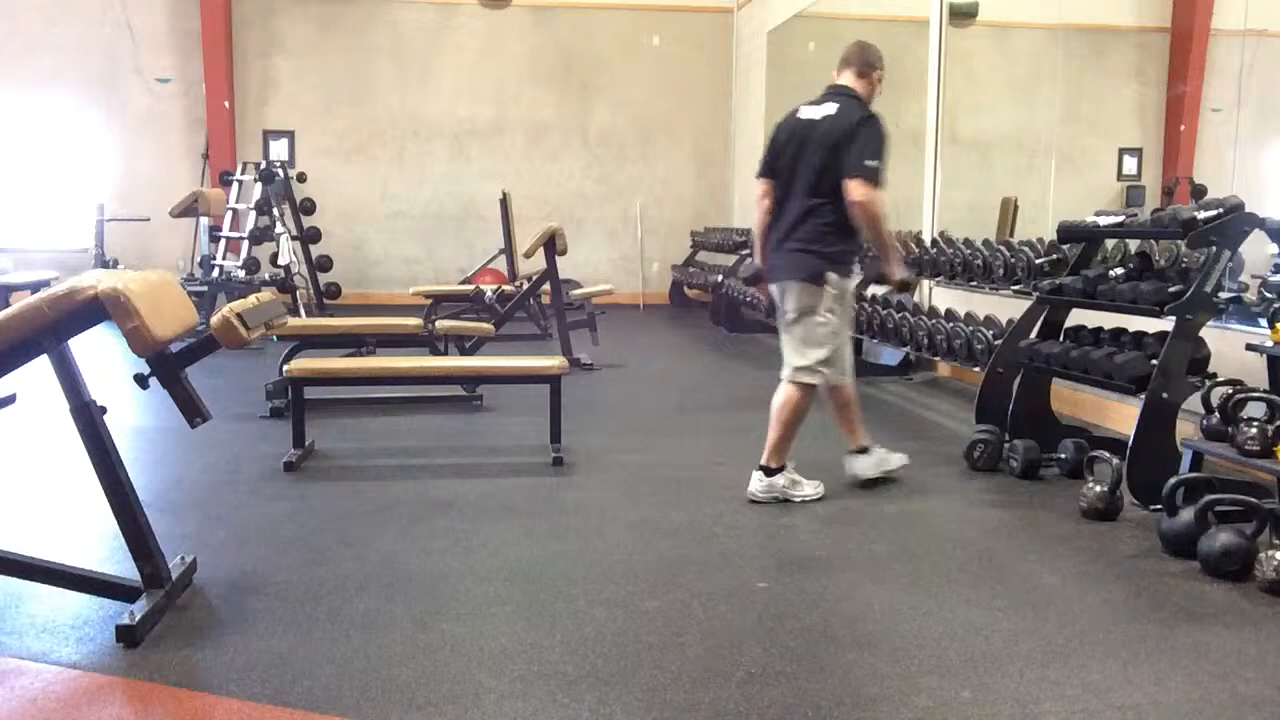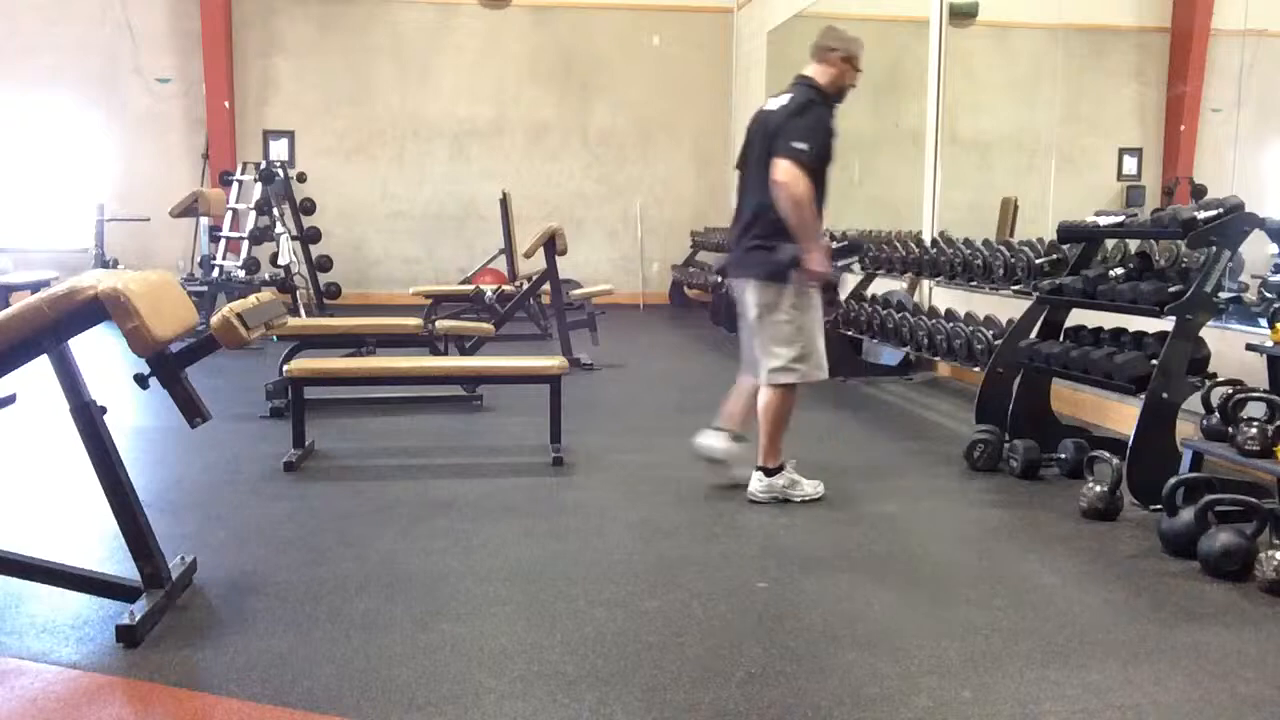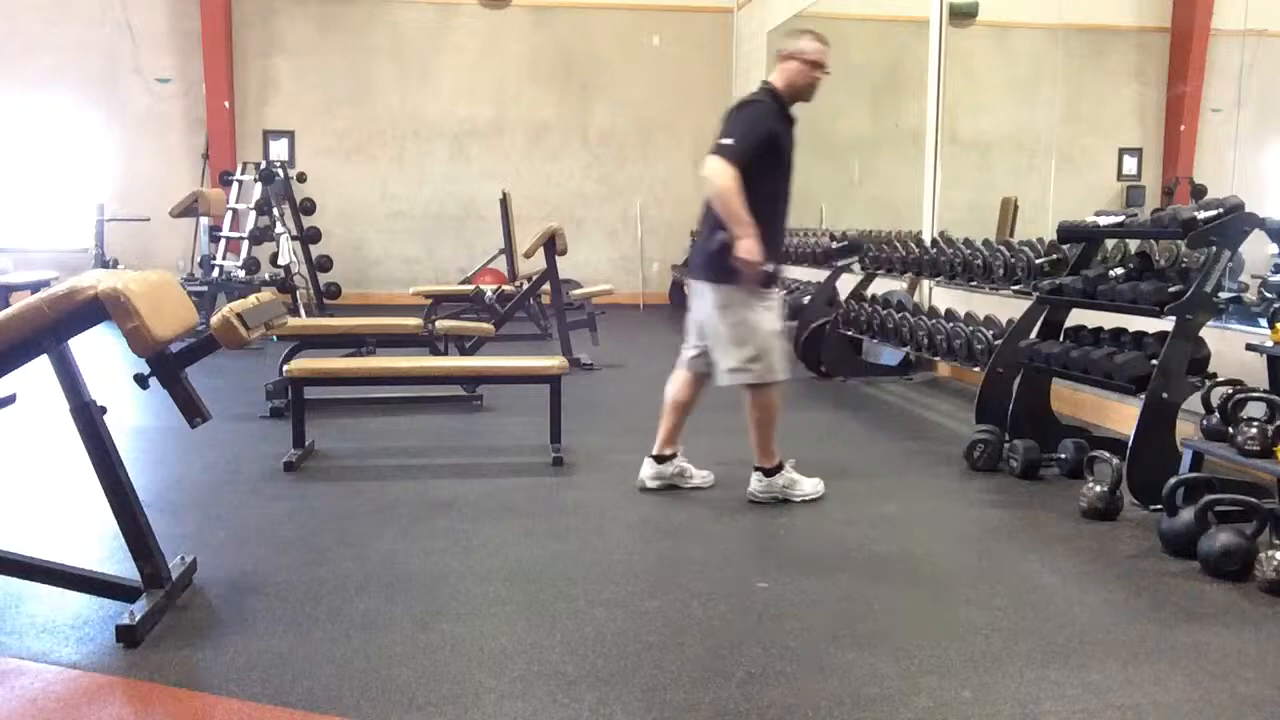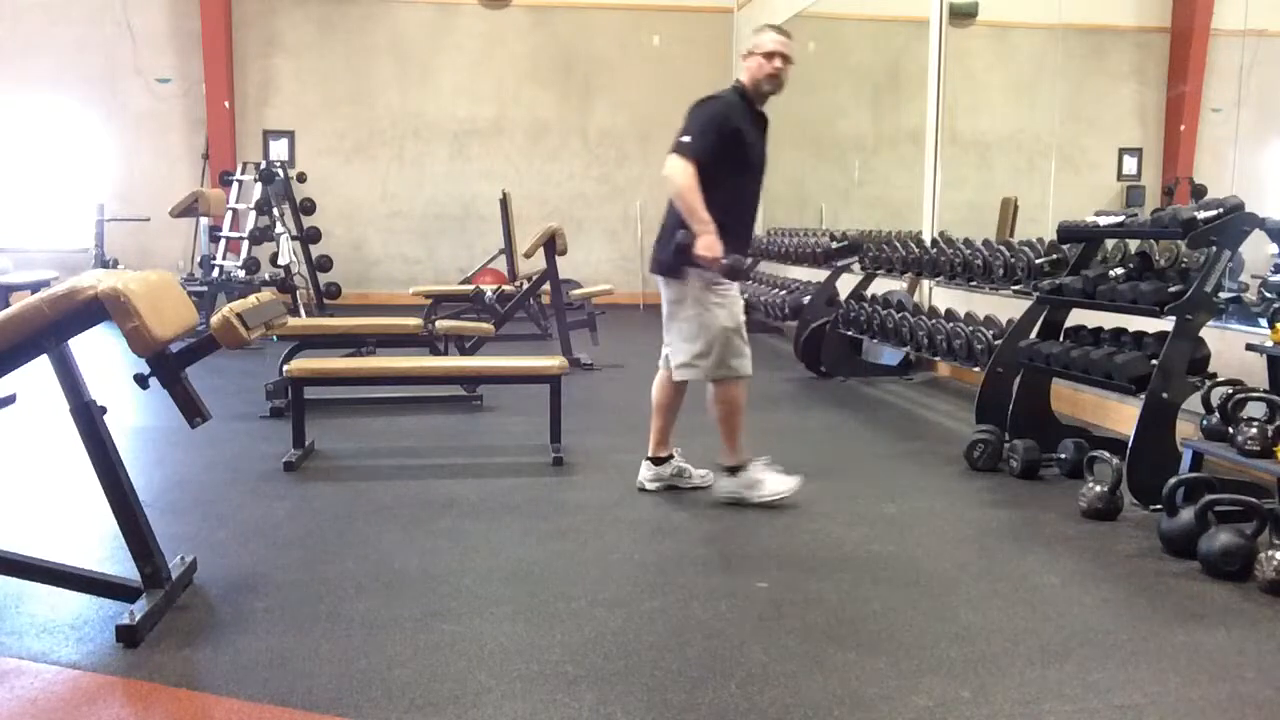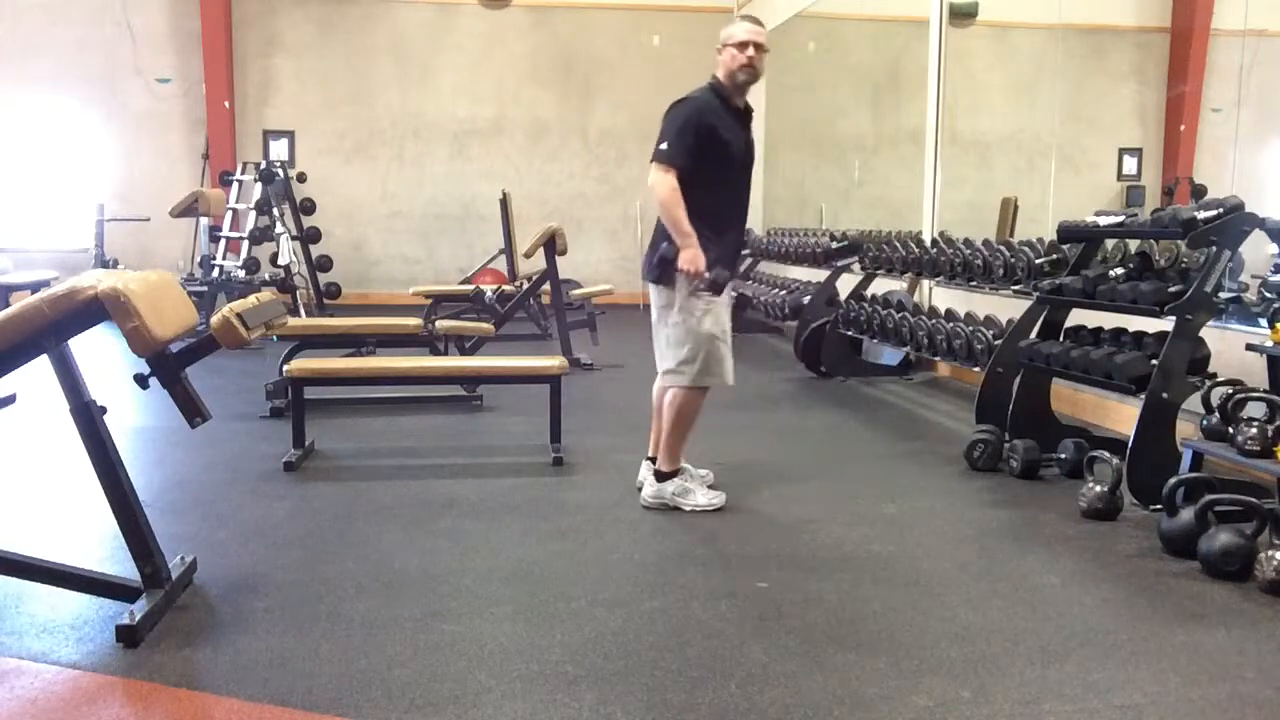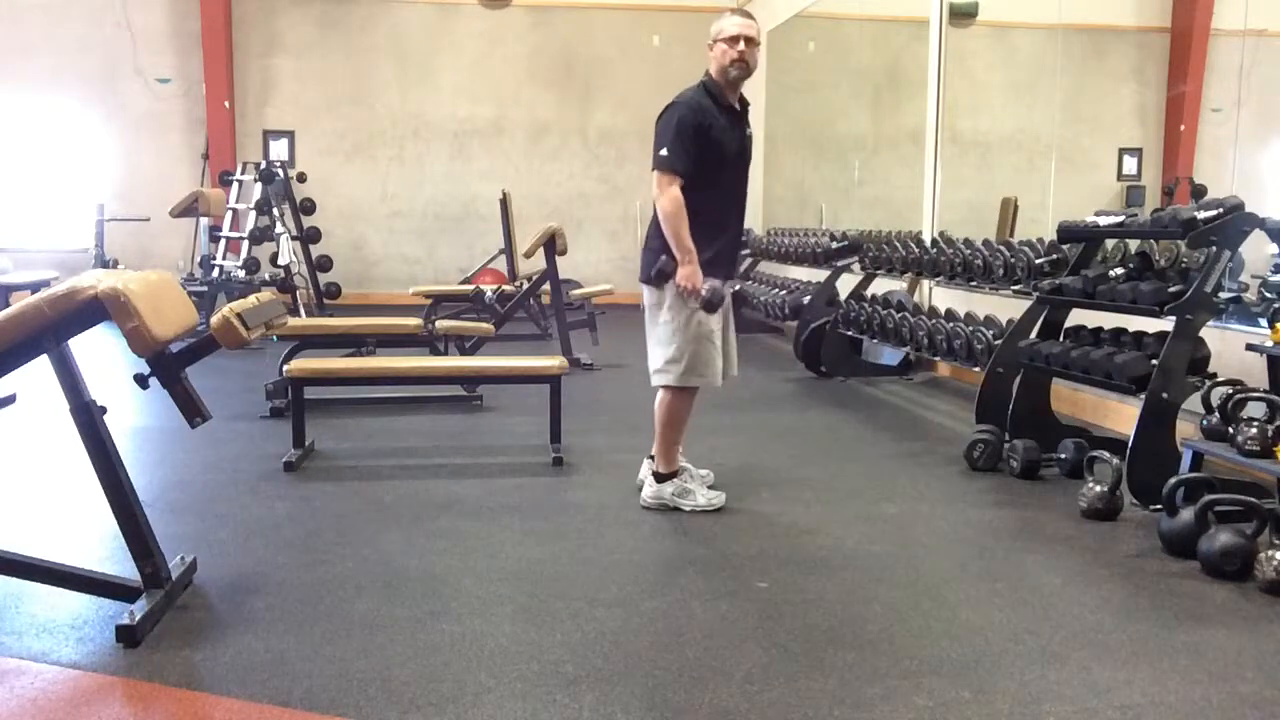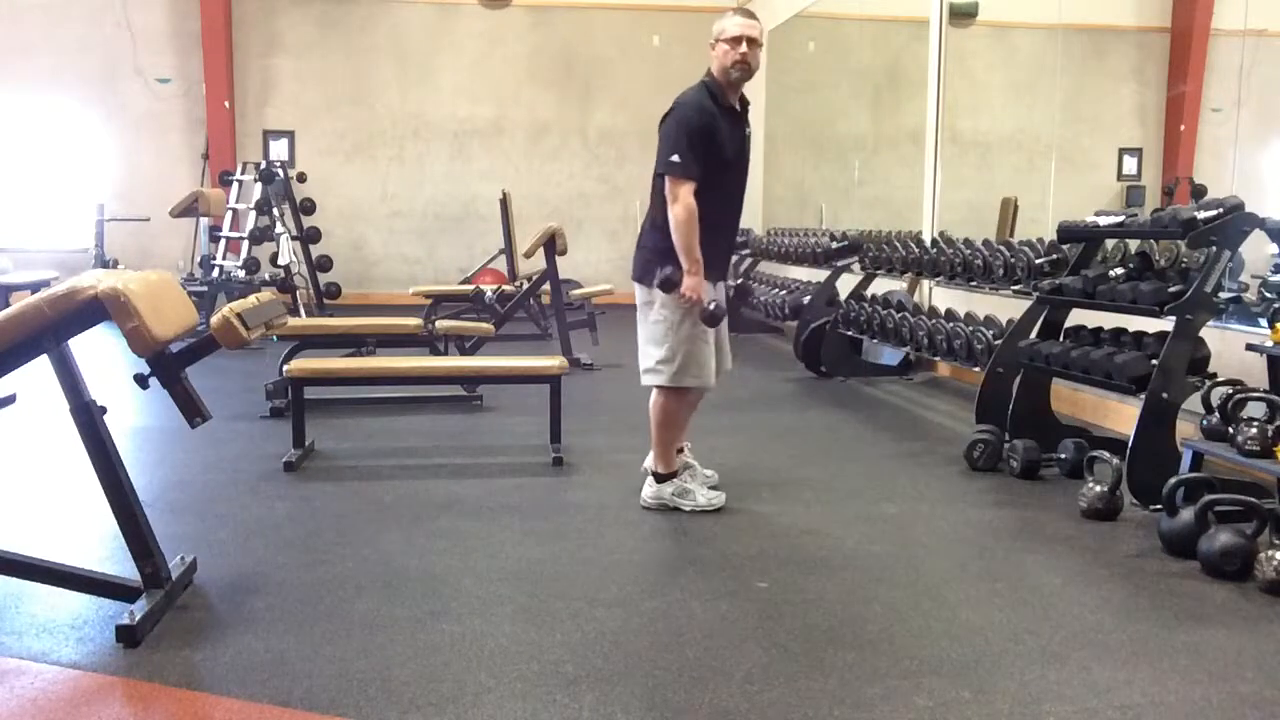
dt=0.2s
person 1, frame 1
left shoulder: (793, 119)
right shoulder: (862, 122)
left elbow: (764, 195)
right elbow: (860, 197)
left wrist: (761, 259)
right wrist: (890, 257)
left hip: (783, 261)
right hip: (821, 265)
left knee: (831, 364)
right knee: (805, 372)
left ankle: (862, 453)
right ankle: (770, 473)
person 1, frame 2
left shoulder: (773, 107)
right shoulder: (812, 110)
left elbow: (752, 179)
right elbow: (786, 178)
right wrist: (814, 247)
left hip: (749, 255)
right hip: (780, 260)
left knee: (763, 362)
right knee: (787, 366)
left ankle: (723, 433)
right ankle: (770, 474)
person 1, frame 3
left shoulder: (766, 113)
right shoulder: (760, 112)
right elbow: (717, 170)
right wrist: (746, 236)
left hip: (714, 262)
right hip: (737, 266)
left knee: (697, 363)
right knee: (759, 370)
left ankle: (662, 460)
right ankle: (769, 474)
person 1, frame 4
left shoulder: (752, 119)
right shoulder: (720, 109)
right elbow: (677, 168)
left wrist: (708, 238)
right wrist: (705, 232)
left hip: (690, 262)
right hip: (698, 263)
left knee: (678, 363)
right knee: (726, 365)
left ankle: (659, 462)
right ankle: (737, 471)
person 1, frame 5
left shoulder: (740, 116)
right shoulder: (696, 109)
right elbow: (661, 179)
right wrist: (687, 245)
left hip: (711, 265)
right hip: (689, 267)
left knee: (676, 368)
right knee: (697, 373)
left ankle: (657, 461)
right ankle: (666, 477)
person 1, frame 6
left shoulder: (739, 113)
right shoulder: (689, 110)
right elbow: (665, 189)
right wrist: (686, 261)
left hip: (715, 268)
right hip: (685, 271)
left knee: (687, 371)
right knee: (682, 373)
left ankle: (661, 459)
right ankle: (664, 479)
person 1, frame 7
left shoulder: (738, 111)
right shoulder: (692, 111)
right elbow: (678, 196)
right wrist: (690, 271)
left hip: (708, 268)
right hip: (675, 269)
left knee: (702, 371)
right knee: (676, 374)
left ankle: (672, 453)
right ankle: (663, 479)
